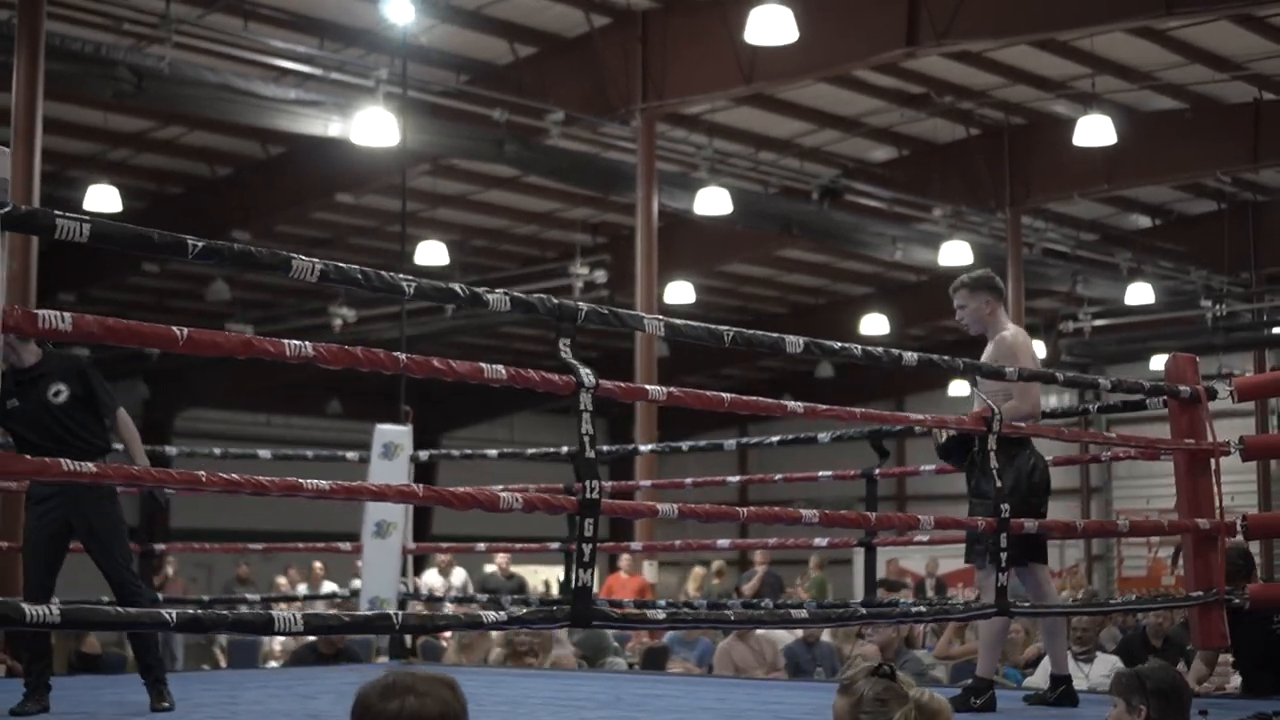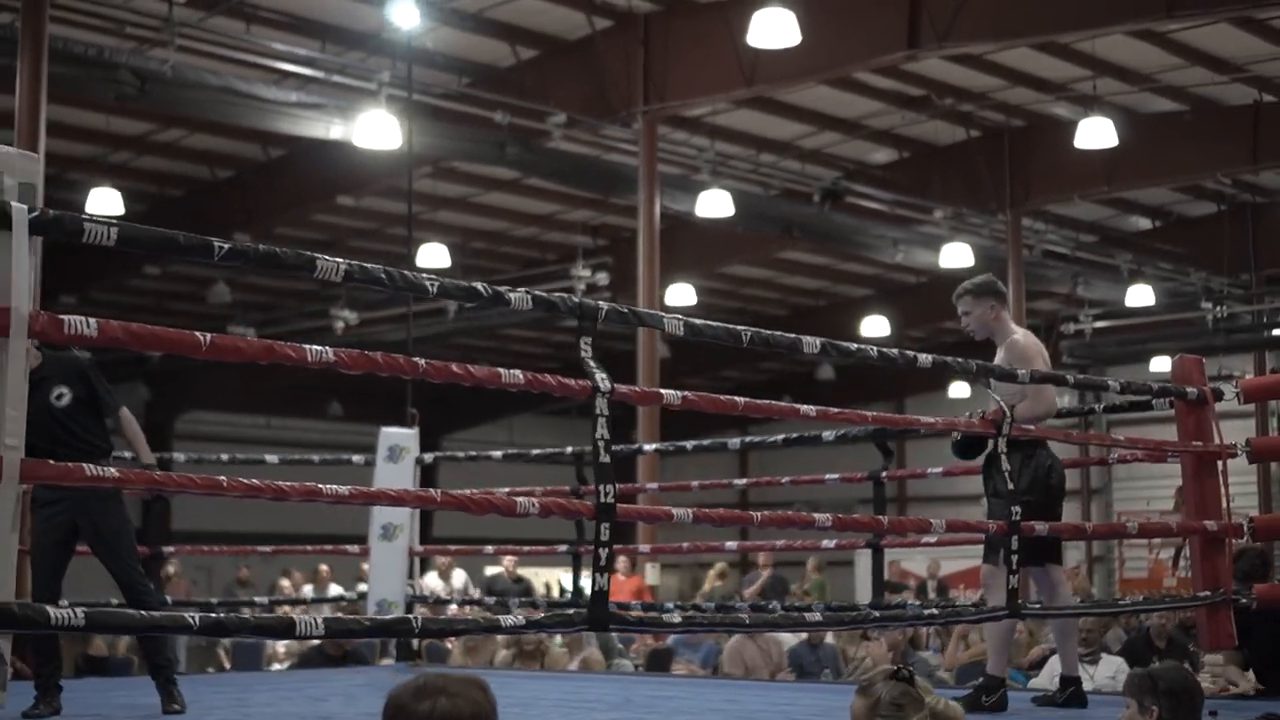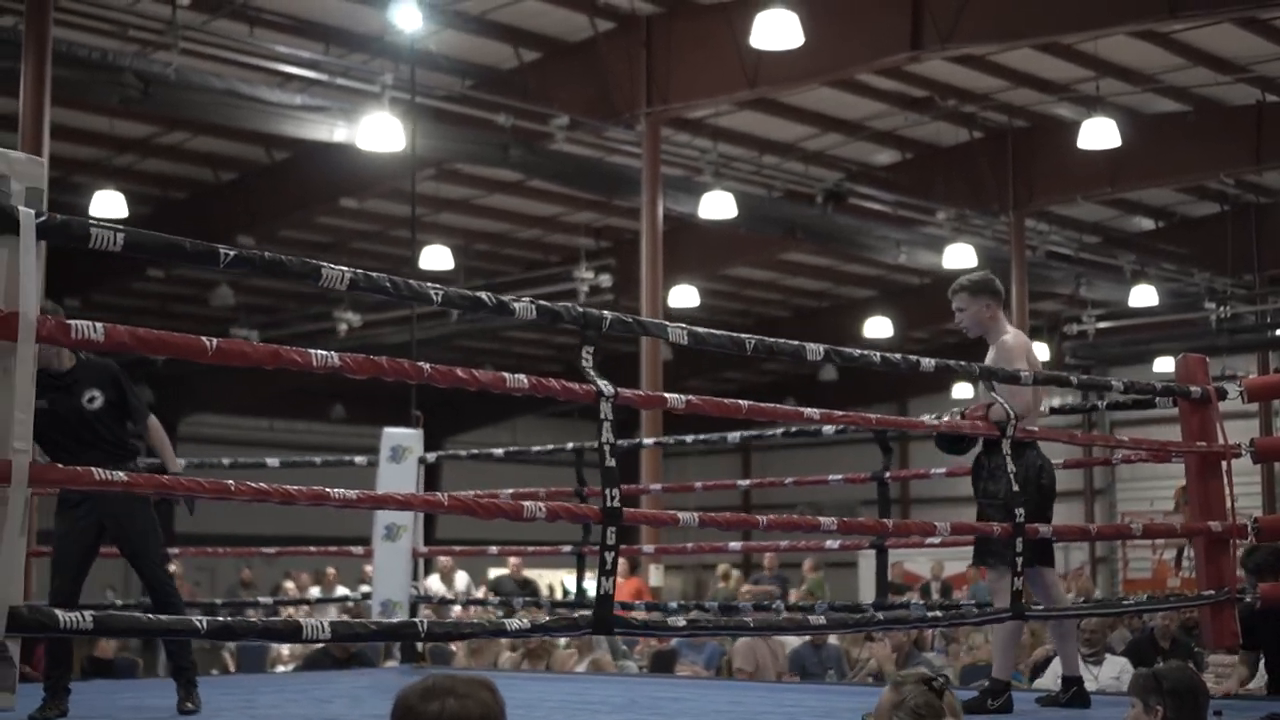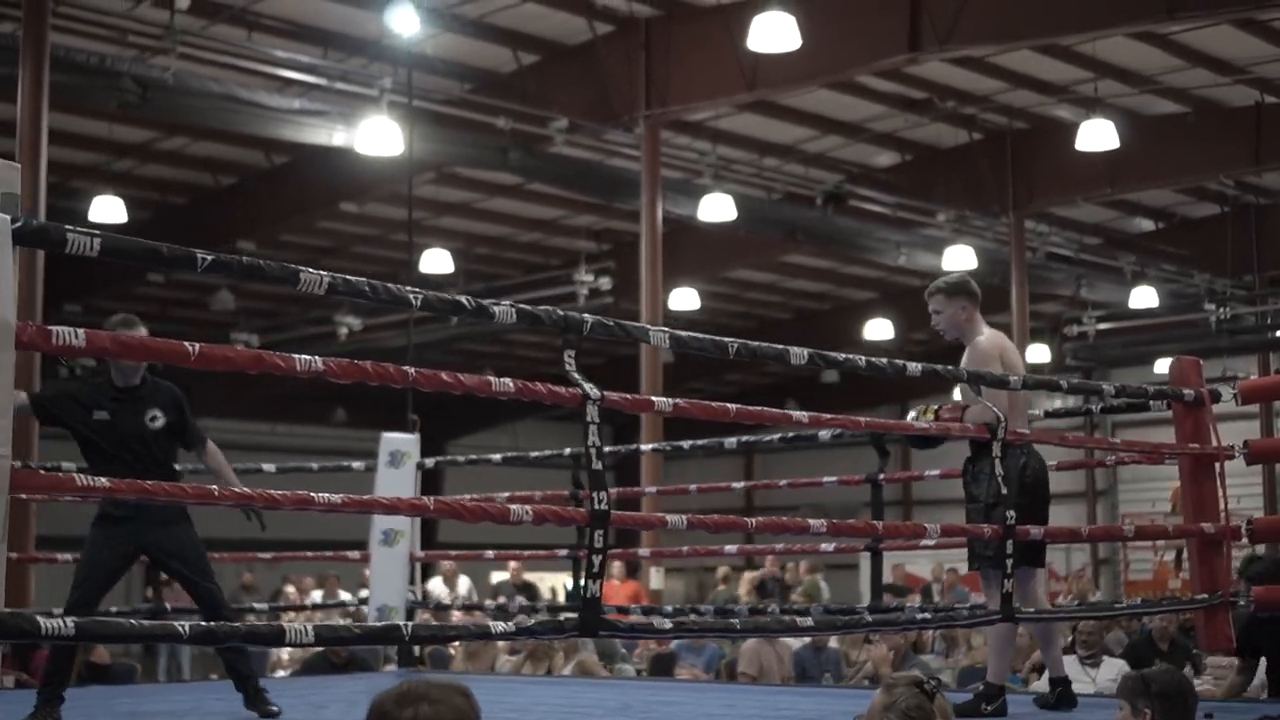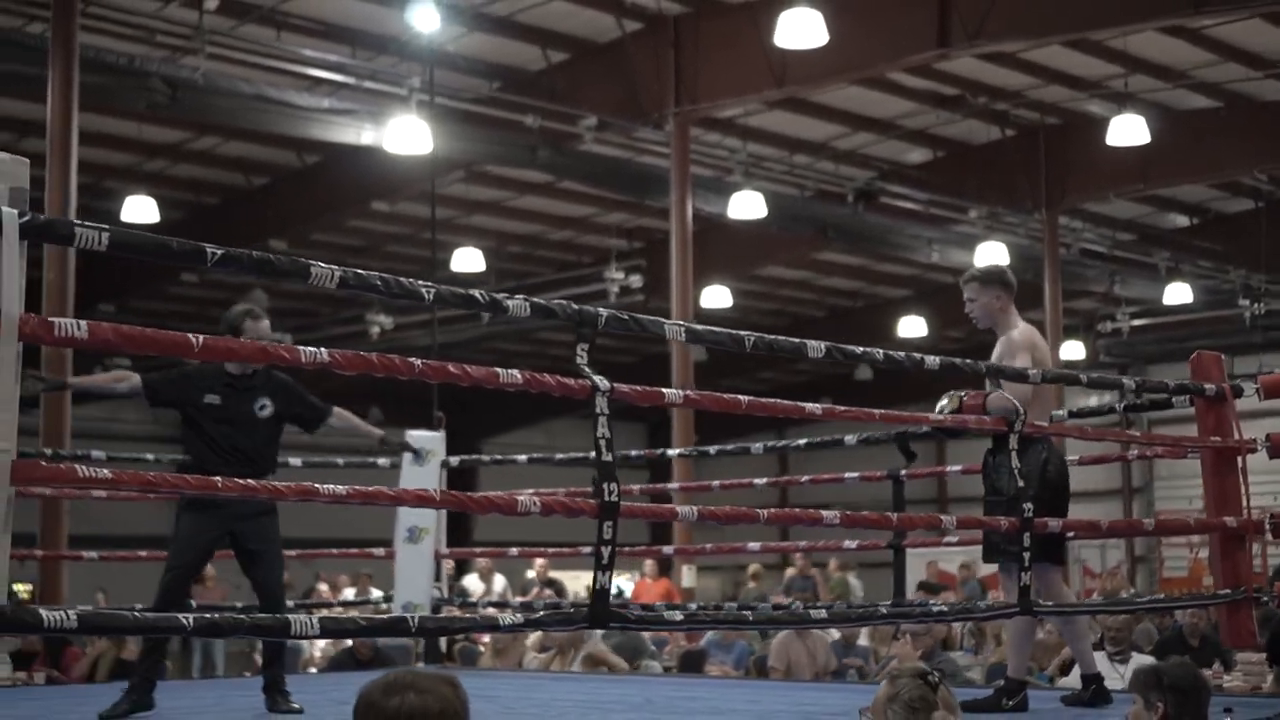
dt=0.3s
person 1, frame 1
left shoulder: (1009, 341)
right shoulder: (1002, 346)
left elbow: (1028, 405)
right wrist: (971, 428)
left hip: (1007, 466)
right hip: (1008, 465)
left knee: (991, 575)
right knee: (1033, 576)
left ankle: (982, 688)
right ankle: (1061, 682)
person 1, frame 2
left shoulder: (1019, 345)
right shoulder: (1011, 349)
left elbow: (1044, 405)
left wrist: (990, 423)
left hip: (1024, 467)
right hip: (1026, 468)
left knee: (998, 574)
right knee: (1048, 577)
left ankle: (992, 686)
right ankle: (1070, 684)
person 1, frame 3
left shoulder: (1008, 345)
right shoulder: (1006, 347)
left elbow: (1021, 405)
left wrist: (971, 417)
right wrist: (976, 418)
left hip: (1013, 467)
right hip: (1014, 467)
left knee: (1003, 578)
right knee: (1041, 577)
left ankle: (998, 690)
right ankle: (1073, 683)
person 1, frame 4
left shoulder: (983, 347)
right shoulder: (996, 344)
left elbow: (992, 412)
left wrist: (941, 417)
right wrist: (949, 414)
left hip: (1002, 467)
right hip: (1019, 465)
left knee: (997, 581)
right knee: (1024, 581)
right ankle: (1059, 681)
person 1, frame 5
left shoulder: (1016, 339)
right shoulder: (1026, 339)
left elbow: (1017, 399)
left wrist: (965, 404)
right wrist: (976, 403)
left hip: (1021, 461)
right hip: (1038, 460)
left knee: (1016, 575)
right knee: (1047, 577)
left ankle: (1013, 689)
right ankle: (1092, 680)
person 2, frame 1
left shoulder: (71, 368)
left elbow: (117, 415)
left wrist: (144, 467)
left hip: (92, 487)
right hip: (44, 494)
left knee: (127, 584)
right knee: (35, 593)
left ankle: (156, 682)
right ankle: (37, 690)
person 2, frame 2
left shoulder: (72, 368)
left elbow: (120, 415)
left wrist: (149, 466)
left hip: (97, 488)
right hip: (49, 496)
left knee: (135, 584)
right knee: (43, 596)
left ankle: (167, 683)
person 2, frame 3
left shoulder: (104, 374)
right shoulder: (29, 391)
left elbow: (147, 422)
left wrist: (175, 472)
left hip: (126, 491)
right hip: (76, 500)
left knee: (161, 586)
right knee: (62, 597)
left ankle: (186, 682)
person 2, frame 4
left shoulder: (167, 395)
right shoulder: (81, 397)
left elbow: (202, 446)
right elbow: (19, 401)
left wrist: (238, 492)
left hip: (167, 515)
right hip: (118, 519)
left knee: (212, 601)
right knee: (79, 608)
person 2, frame 5
left shoulder: (278, 386)
right shoulder: (195, 381)
left elbow: (330, 416)
right elbow: (128, 382)
left wrist: (383, 438)
right wrist: (67, 383)
left hip: (254, 506)
right hip: (203, 503)
left knee: (272, 598)
right knee: (170, 593)
